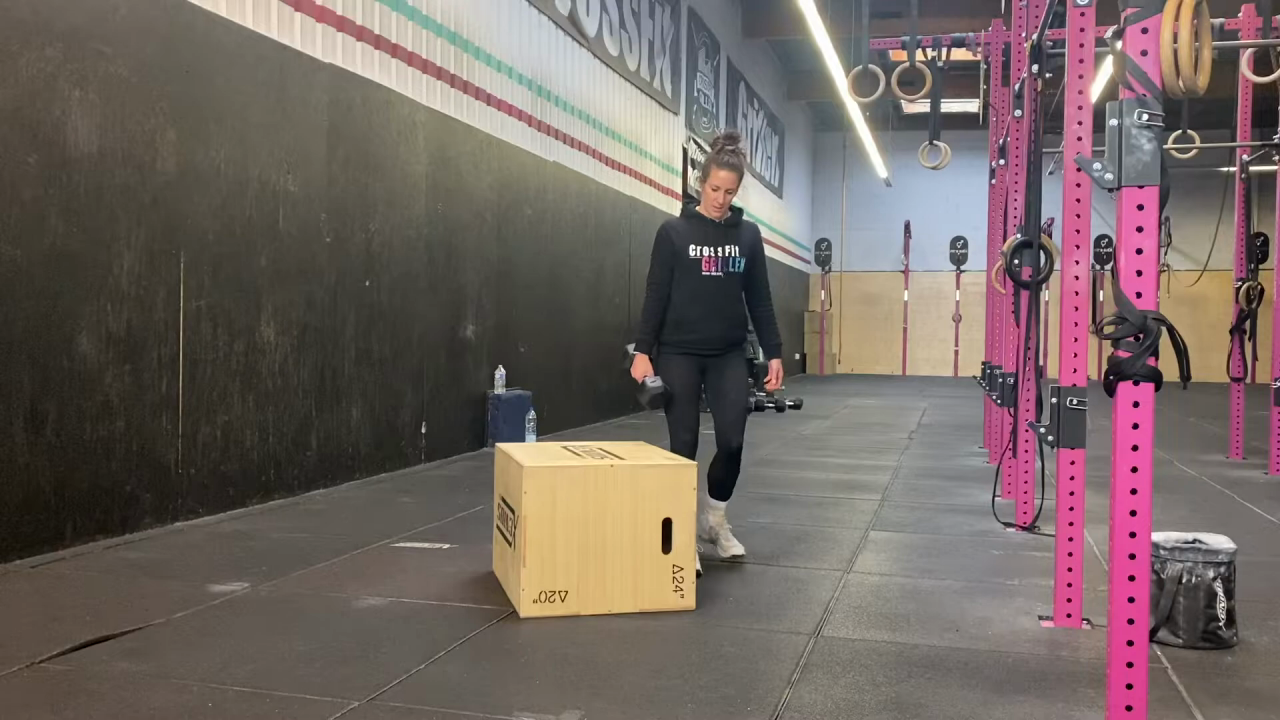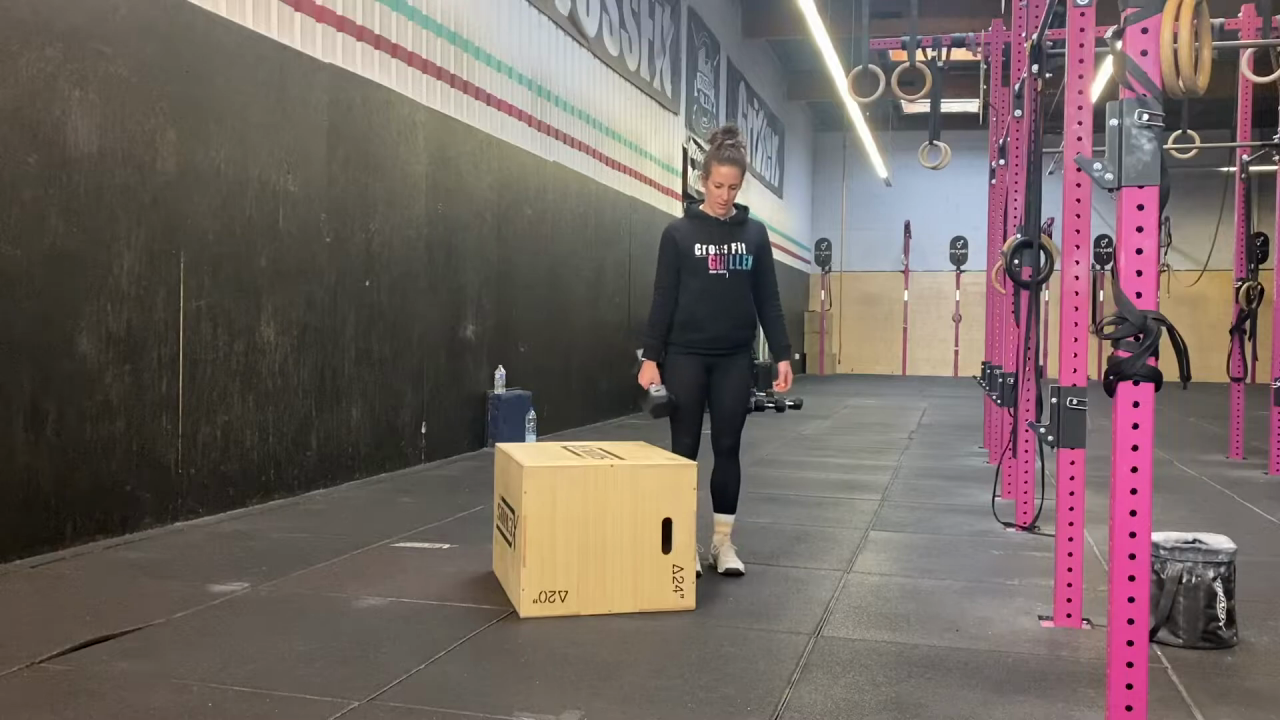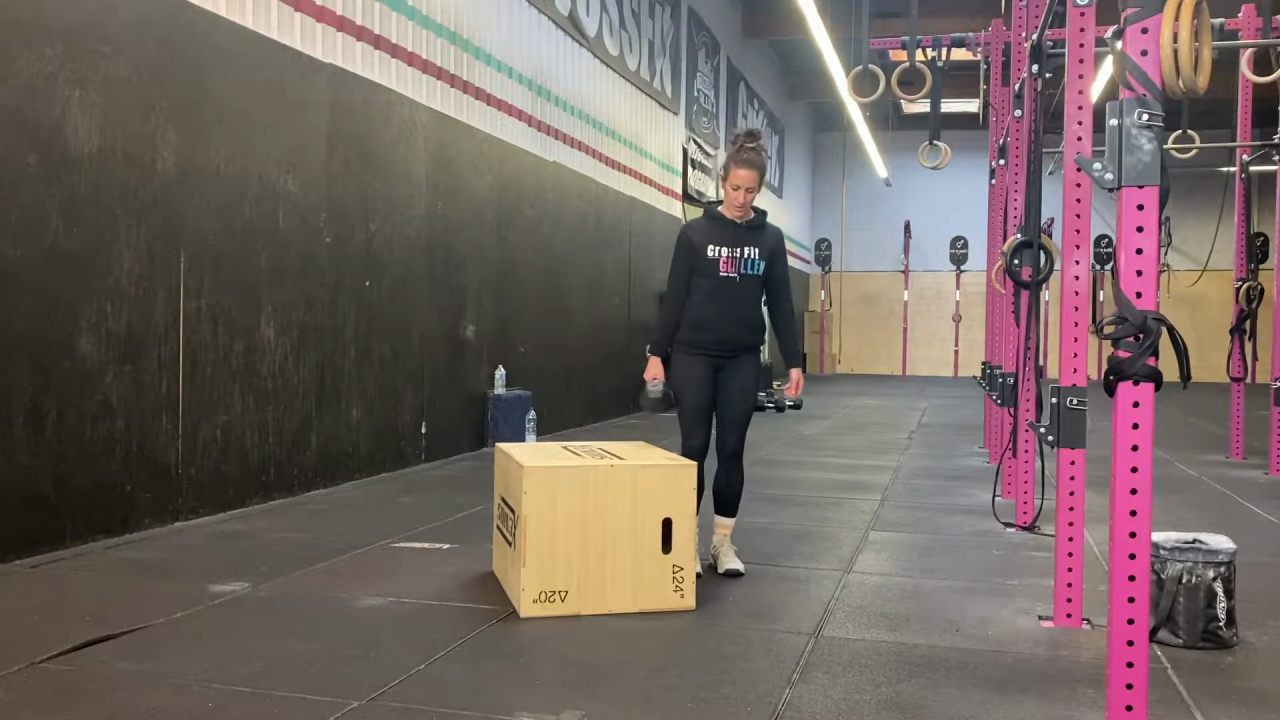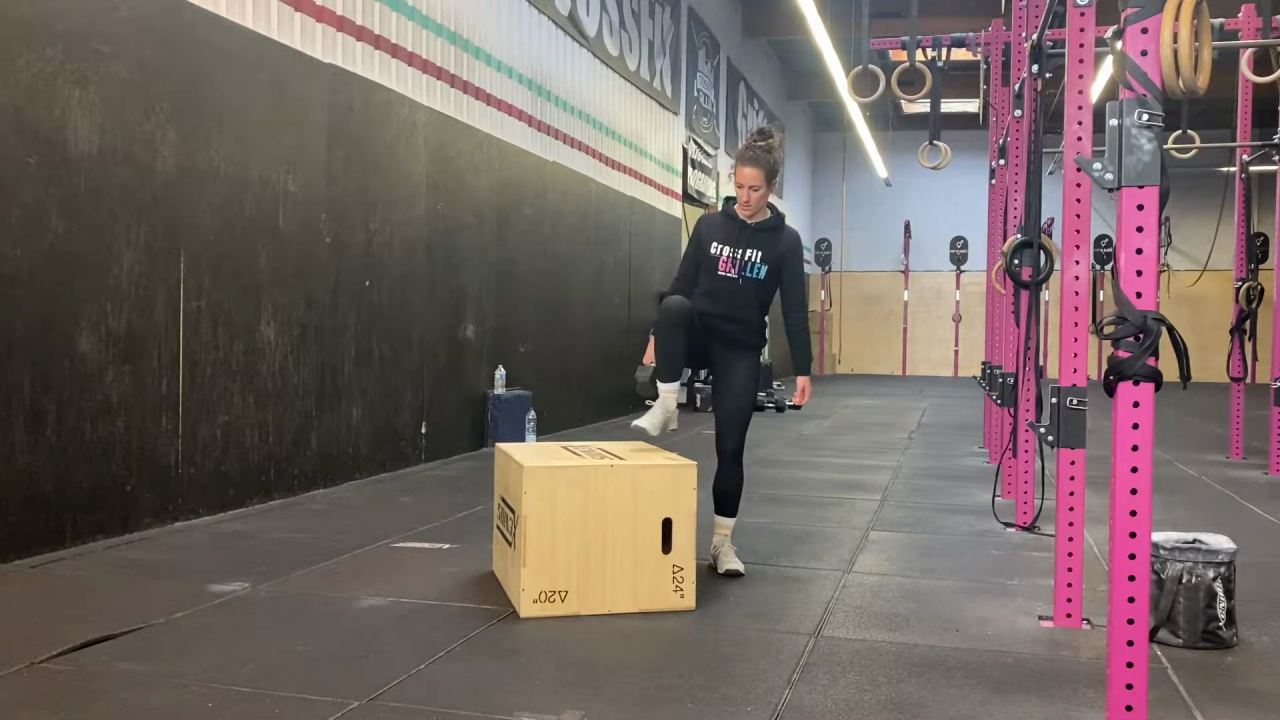
dt=0.5s
person 1, frame 1
left shoulder: (748, 234)
right shoulder: (673, 231)
left elbow: (760, 298)
right elbow: (656, 294)
left wrist: (774, 352)
right wrist: (643, 350)
left hip: (728, 354)
right hip: (679, 353)
left knee: (732, 442)
right knee: (684, 445)
left ankle: (714, 518)
person 1, frame 2
left shoulder: (754, 233)
right shoulder: (679, 232)
left elbow: (768, 299)
right elbow: (663, 299)
left wrist: (782, 355)
right wrist: (650, 357)
left hip: (735, 358)
right hip: (686, 355)
left knee: (727, 448)
right knee: (685, 448)
left ankle: (723, 541)
person 1, frame 3
left shoulder: (771, 237)
right shoulder: (695, 232)
left elbow: (781, 304)
right elbow: (674, 296)
left wrist: (793, 362)
right wrist: (656, 353)
left hip: (743, 359)
right hip: (693, 352)
left knee: (731, 450)
right knee: (694, 447)
left ankle: (723, 541)
person 1, frame 4
left shoulder: (785, 240)
right shoulder: (710, 224)
left elbow: (795, 308)
right elbow: (683, 282)
left wrist: (803, 369)
right wrist: (658, 337)
left hip: (741, 351)
right hip: (699, 335)
left knee: (731, 447)
right knee: (673, 306)
left ankle: (722, 541)
right ankle: (667, 407)
